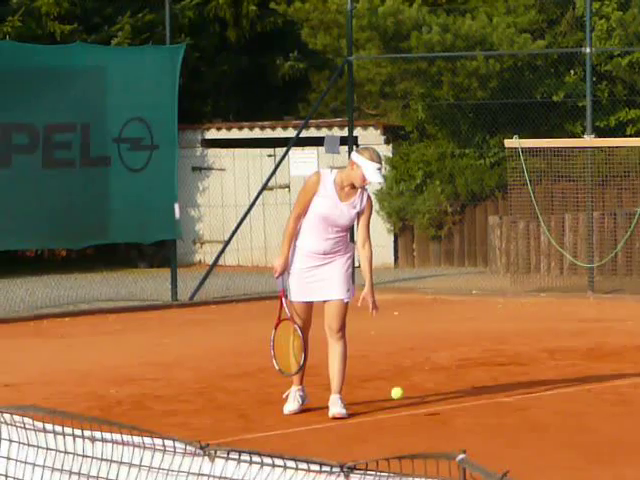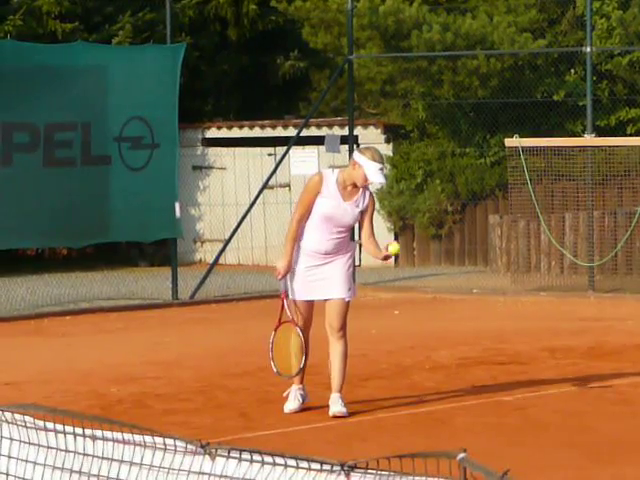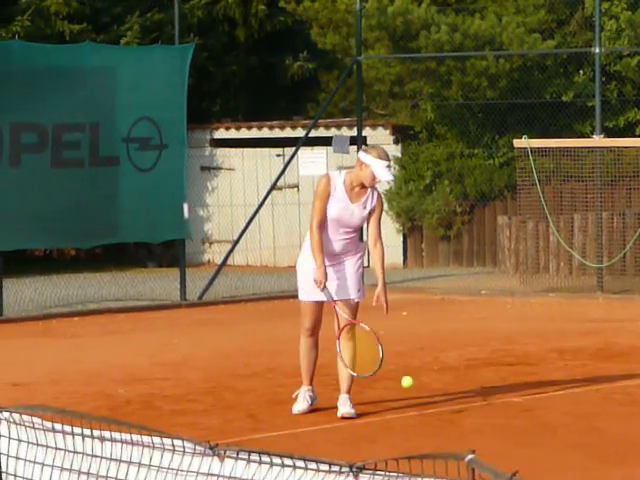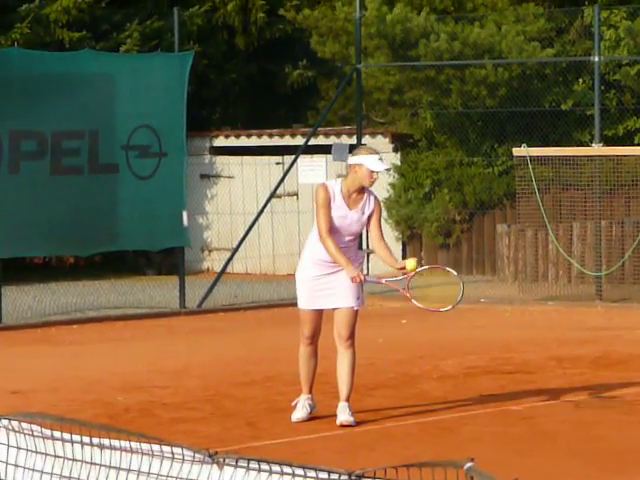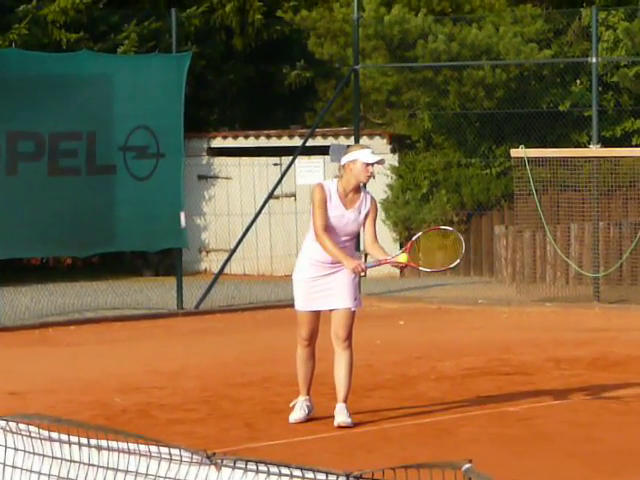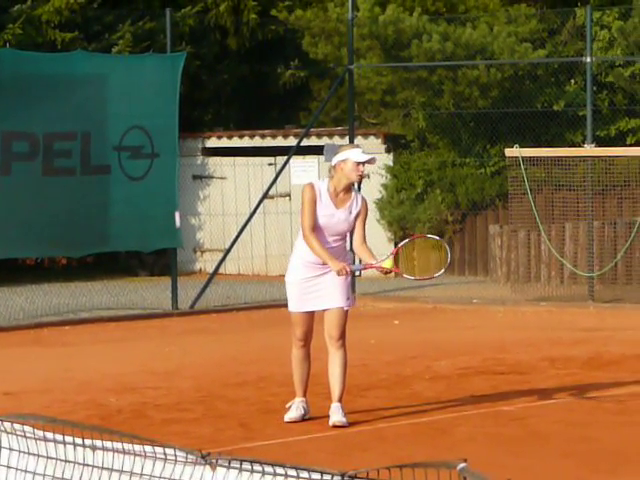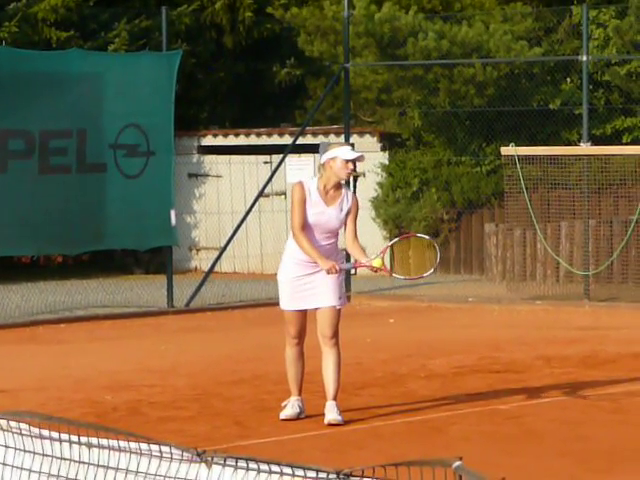
dt=0.3s
person 1, frame 1
left shoulder: (365, 200)
right shoulder: (318, 180)
left elbow: (363, 243)
right elbow: (295, 218)
left wrist: (368, 286)
right wrist: (283, 255)
left hip: (336, 263)
right hip: (303, 260)
left knee: (336, 331)
right knee: (299, 329)
left ankle: (336, 398)
right ankle: (297, 391)
person 1, frame 2
left shoulder: (368, 199)
right shoulder: (320, 180)
left elbow: (367, 236)
right elbow: (297, 219)
left wrist: (379, 254)
right wrist: (286, 257)
left hip: (339, 262)
right hip: (305, 260)
left knee: (337, 330)
right knee: (301, 328)
left ankle: (336, 396)
right ankle: (298, 389)
person 1, frame 3
left shoulder: (375, 199)
right shoulder: (328, 182)
left elbow: (375, 241)
right elbow: (315, 227)
left wrist: (381, 284)
right wrist: (320, 267)
left hip: (347, 263)
right hip: (314, 261)
right knee: (309, 329)
left ankle: (345, 397)
right ankle: (307, 390)
person 1, frame 4
left shoulder: (373, 203)
right shoulder: (326, 190)
left elbow: (377, 242)
right elbow: (325, 235)
left wrist: (398, 265)
right wrist: (348, 266)
left hip: (348, 271)
right hip: (314, 268)
left knee: (345, 339)
right knee: (308, 338)
left ankle: (344, 405)
right ankle: (306, 399)
person 1, frame 5
left shoulder: (369, 202)
right shoulder: (322, 190)
left elbow: (370, 243)
right elbow: (320, 234)
left wrist: (392, 259)
right wrist: (346, 259)
left hip: (344, 273)
right hip: (311, 268)
left knee: (343, 340)
right knee: (306, 340)
left ankle: (341, 407)
right ankle: (304, 400)
person 1, frame 6
left shoulder: (359, 203)
right shoulder: (312, 190)
left elbow: (359, 243)
right elbow: (308, 233)
left wrist: (377, 263)
right wrist: (331, 260)
left hip: (336, 273)
right hip: (303, 270)
left knee: (336, 340)
right knee: (300, 340)
left ankle: (337, 406)
right ankle: (300, 401)
person 1, frame 7
left shoulder: (350, 200)
right shoulder: (302, 189)
left elbow: (351, 240)
right elbow: (298, 231)
left wrist: (368, 260)
right wrist: (320, 259)
left hip: (329, 272)
right hip: (296, 269)
left knee: (330, 339)
right knee: (294, 339)
left ankle: (331, 404)
right ankle: (295, 400)
